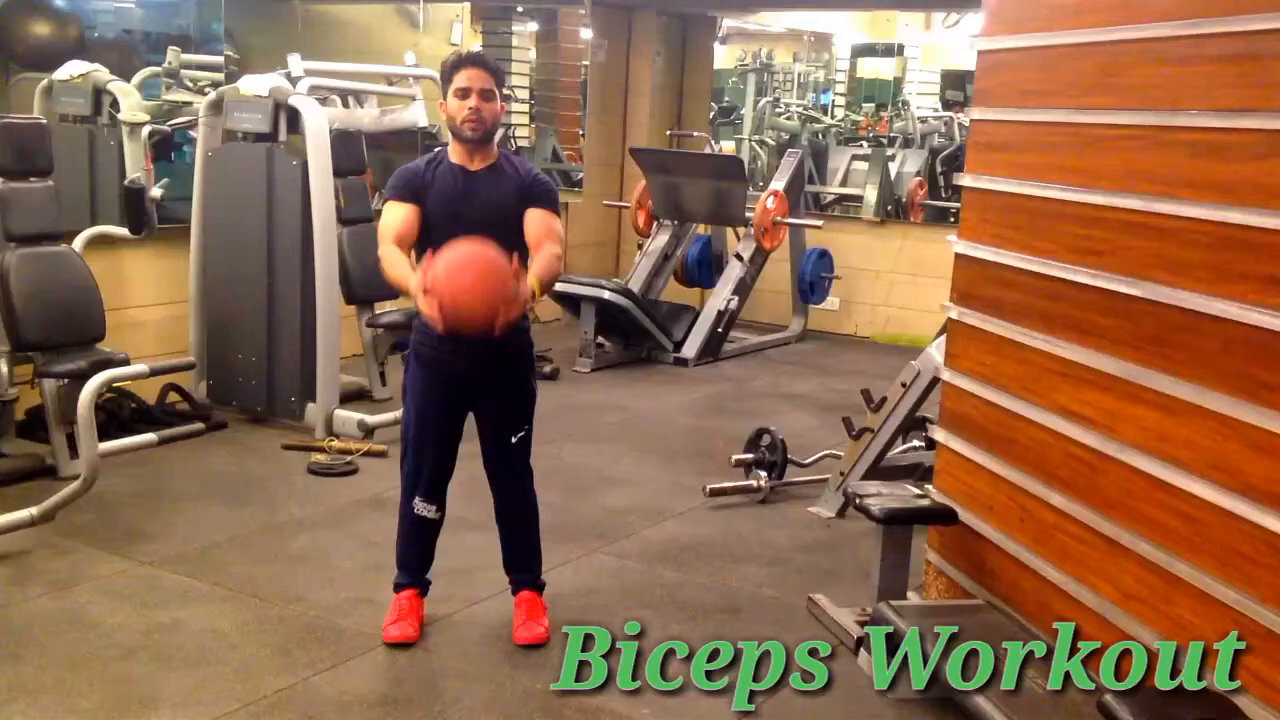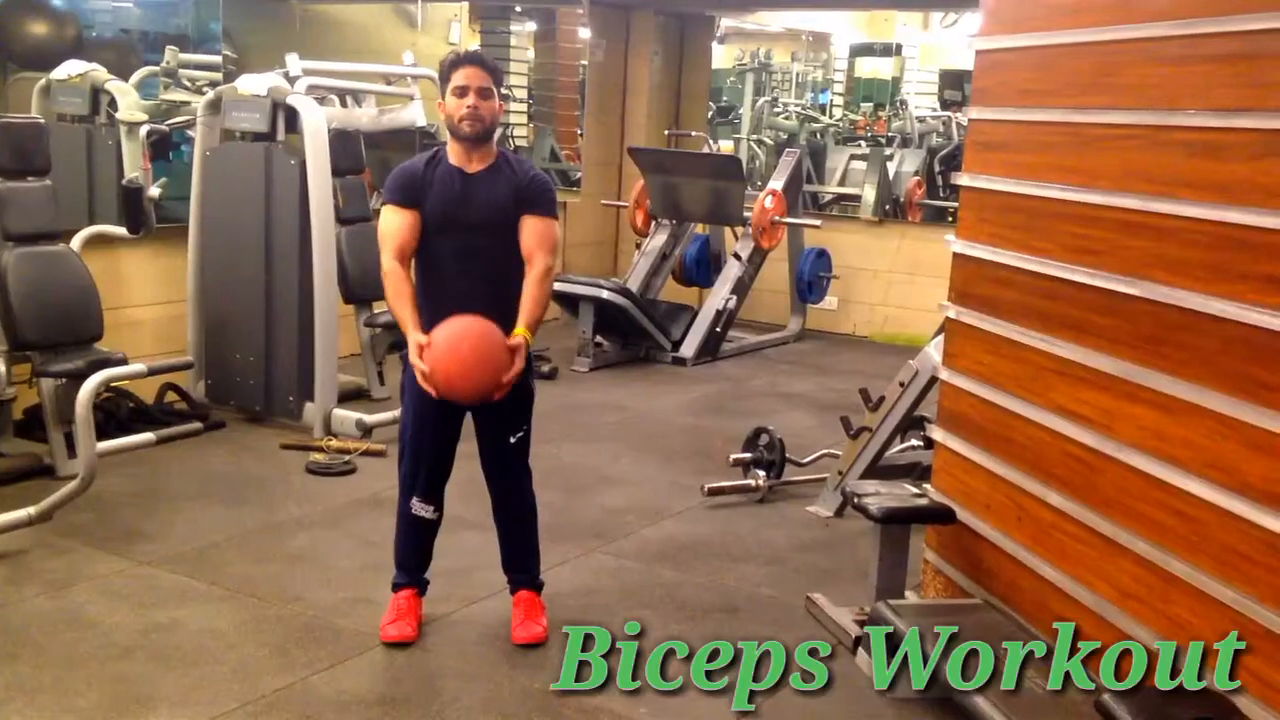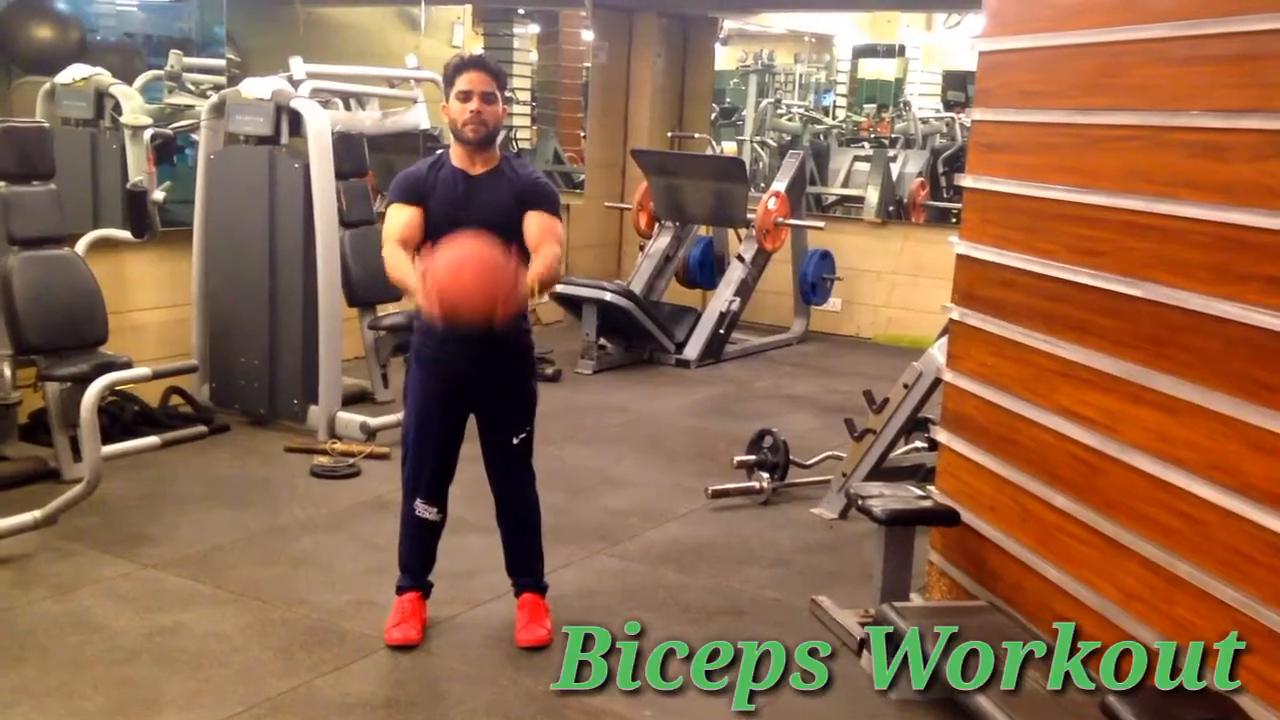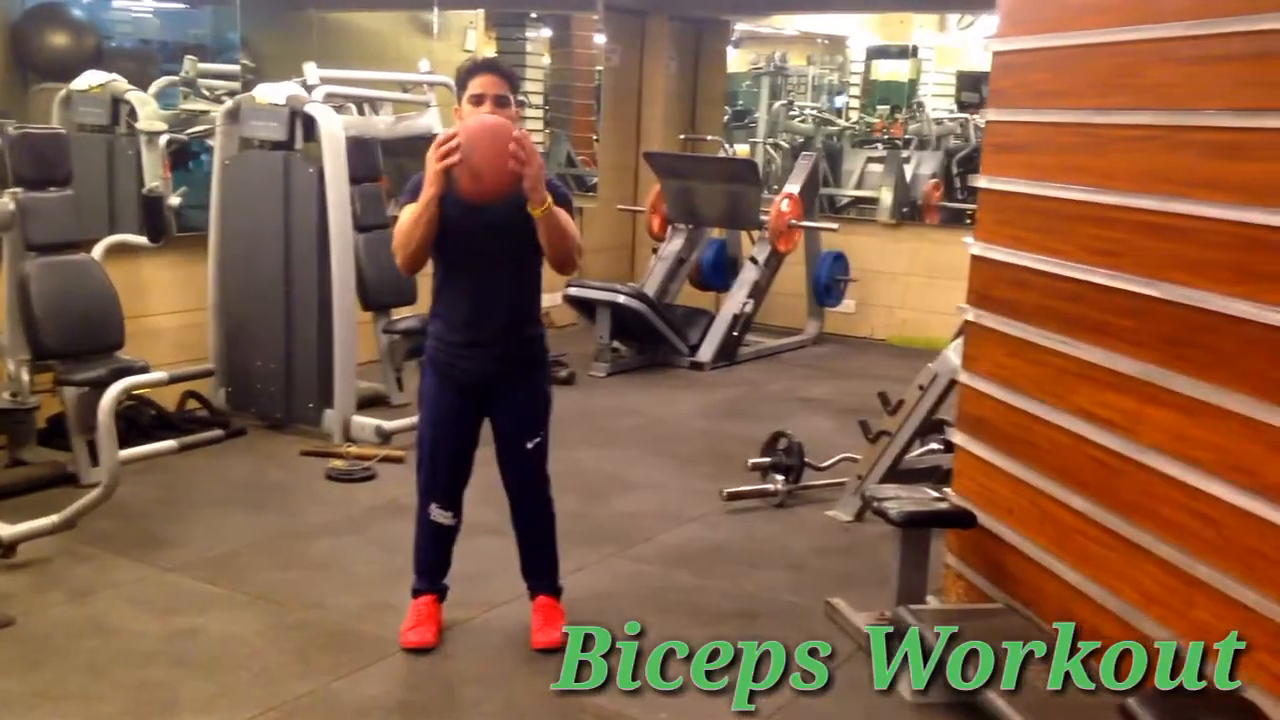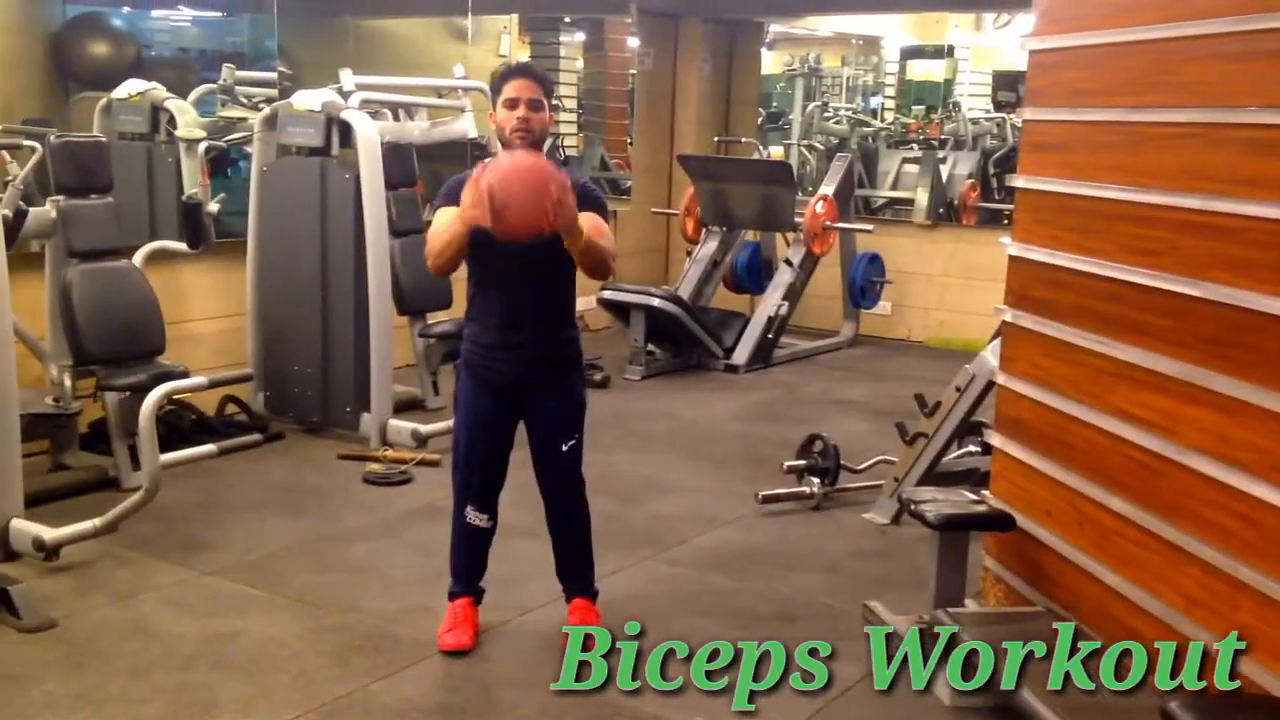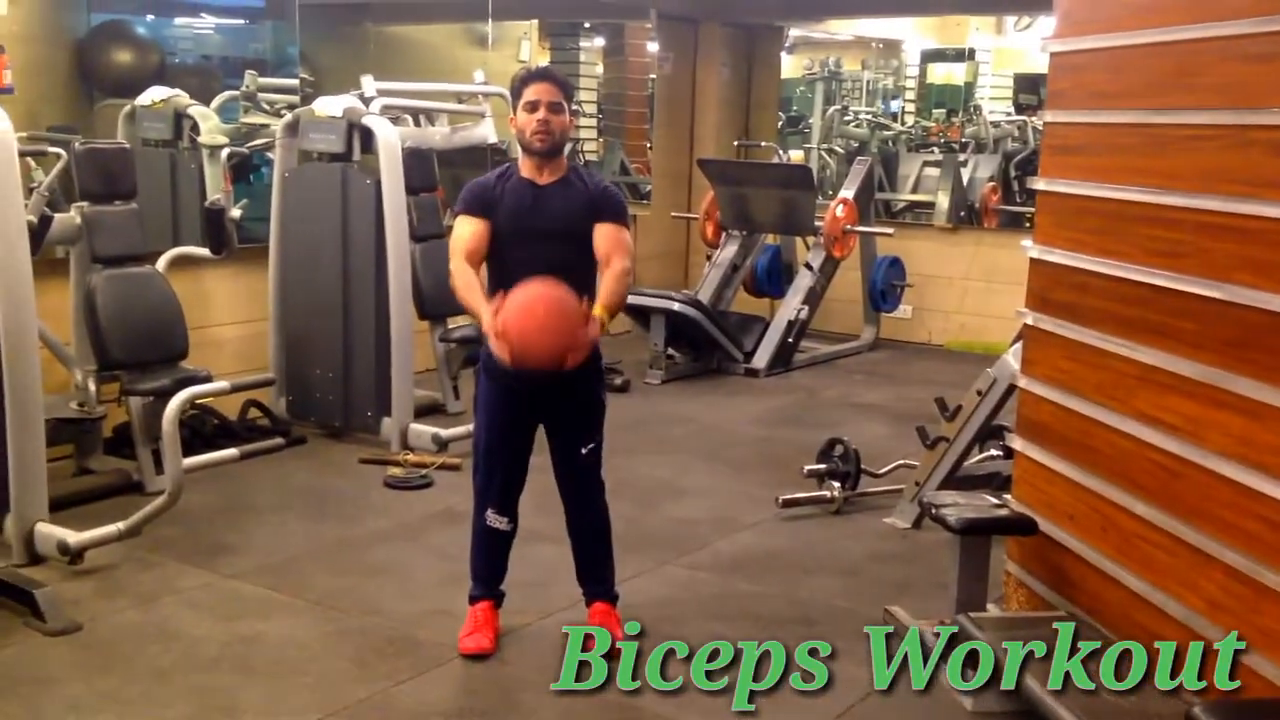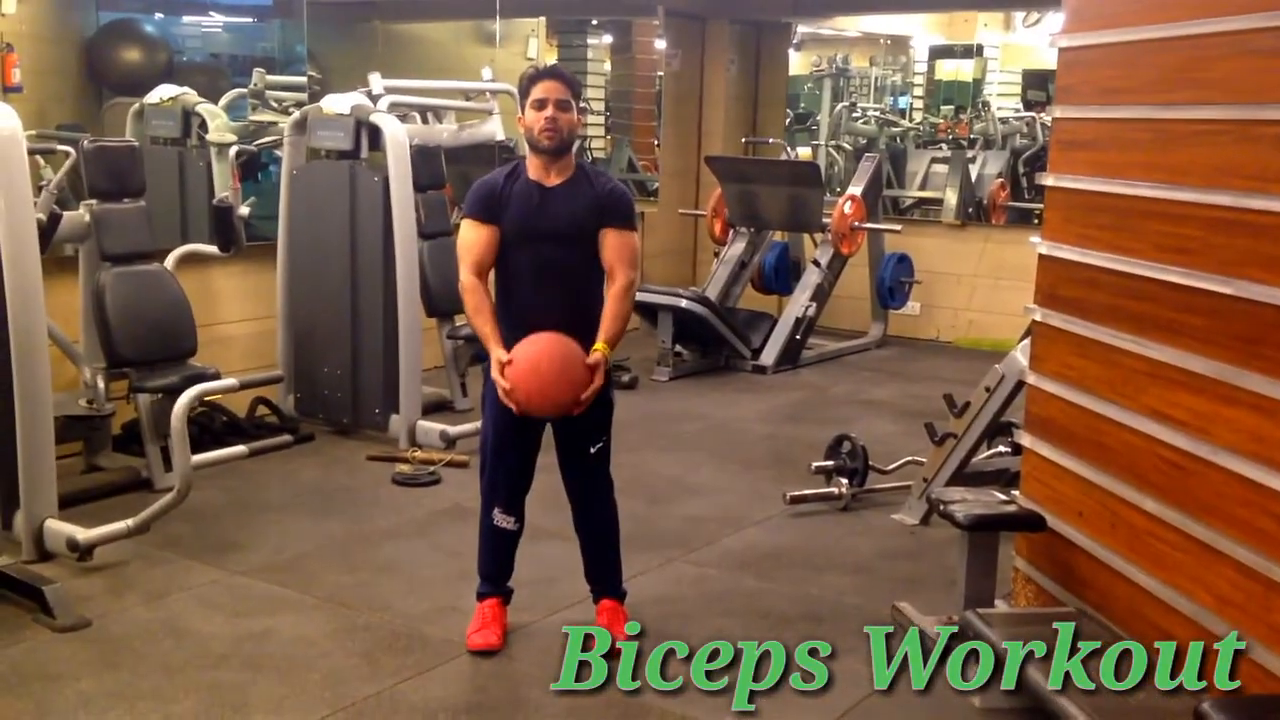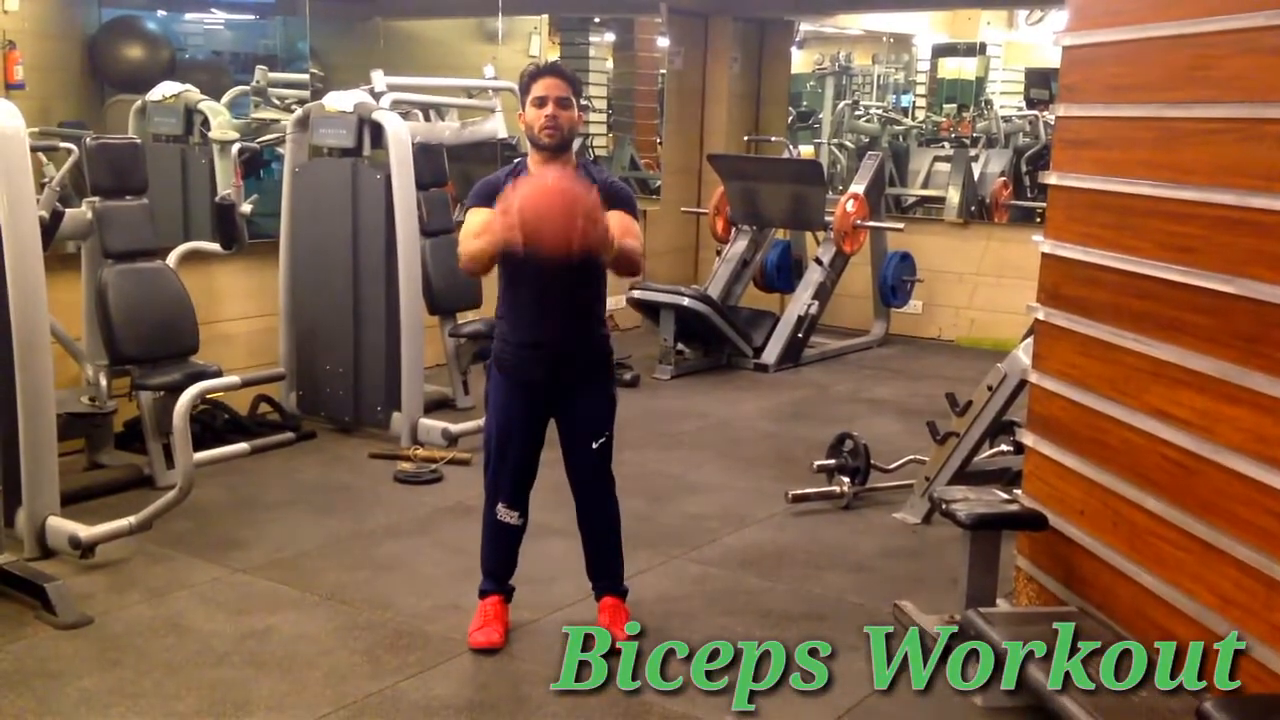
dt=0.5s
person 1, frame 1
left shoulder: (529, 182)
right shoulder: (414, 178)
left elbow: (551, 249)
right elbow: (390, 247)
left wrist: (529, 286)
right wrist: (417, 286)
left hip: (507, 356)
right hip: (435, 353)
left knee: (512, 477)
right knee: (422, 476)
left ankle: (527, 591)
right ankle: (409, 590)
person 1, frame 2
left shoulder: (529, 183)
right shoulder: (411, 178)
left elbow: (540, 264)
right elbow: (394, 261)
left wrist: (521, 338)
right wrist: (413, 335)
left hip: (504, 356)
right hip: (434, 355)
left knee: (511, 477)
right knee: (420, 476)
left ankle: (526, 590)
right ankle: (407, 589)
person 1, frame 3
left shoulder: (531, 185)
right shoulder: (416, 181)
left elbow: (550, 255)
right elbow: (394, 252)
left wrist: (524, 286)
right wrist: (419, 283)
left hip: (507, 357)
right hip: (436, 355)
left knee: (514, 479)
right knee: (424, 478)
left ankle: (530, 593)
right ankle: (411, 591)
person 1, frame 4
left shoulder: (542, 184)
right shoulder: (430, 182)
left elbow: (567, 259)
right elbow: (406, 258)
left wrist: (536, 195)
right wrist: (433, 191)
left hip: (520, 362)
right hip: (450, 360)
left knee: (529, 482)
right knee: (438, 484)
left ankle: (545, 595)
right ankle: (427, 595)
person 1, frame 5
left shoulder: (578, 190)
right shoulder: (463, 187)
left elbow: (605, 261)
right elbow: (435, 257)
left wrist: (572, 232)
right wrist: (468, 222)
left hip: (556, 365)
right hip: (485, 363)
left knee: (565, 485)
right knee: (474, 486)
left ankle: (581, 598)
right ankle: (463, 598)
person 1, frame 6
left shoulder: (598, 195)
right shoulder: (484, 193)
left elbow: (618, 265)
right elbow: (461, 265)
left wrist: (598, 316)
right wrist: (486, 316)
left hip: (576, 369)
right hip: (504, 367)
left knee: (584, 488)
right knee: (495, 488)
left ankle: (601, 602)
right ankle: (484, 602)
person 1, frame 7
left shoulder: (607, 195)
right shoulder: (491, 192)
left elbow: (623, 278)
right elbow: (471, 276)
left wrist: (602, 353)
right wrist: (495, 351)
left hip: (583, 369)
right hip: (512, 368)
left knee: (592, 488)
right knee: (502, 487)
left ankle: (609, 599)
right ankle: (492, 598)
person 1, frame 8
left shoulder: (607, 189)
right shoulder: (495, 188)
left elbow: (634, 257)
right elbow: (467, 254)
left wrist: (604, 241)
right wrist: (498, 236)
left hip: (587, 364)
right hip: (516, 363)
left knee: (595, 484)
right knee: (505, 484)
left ankle: (611, 597)
right ankle: (494, 596)
